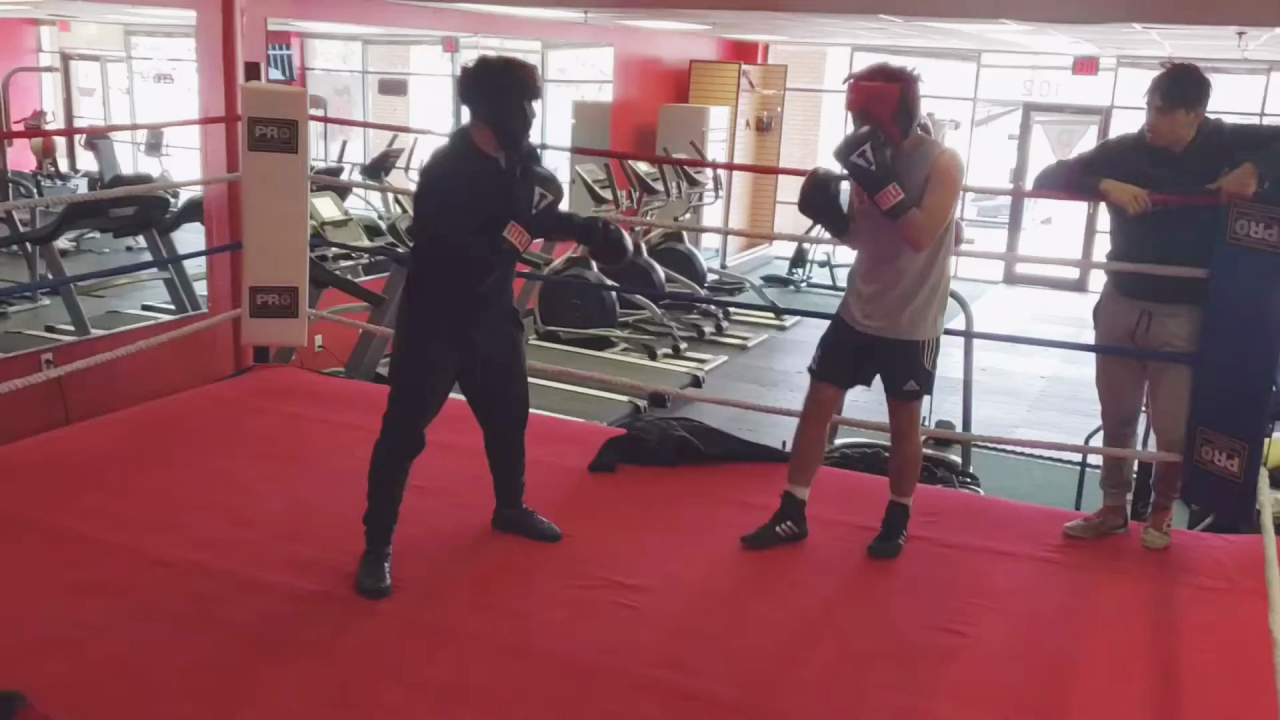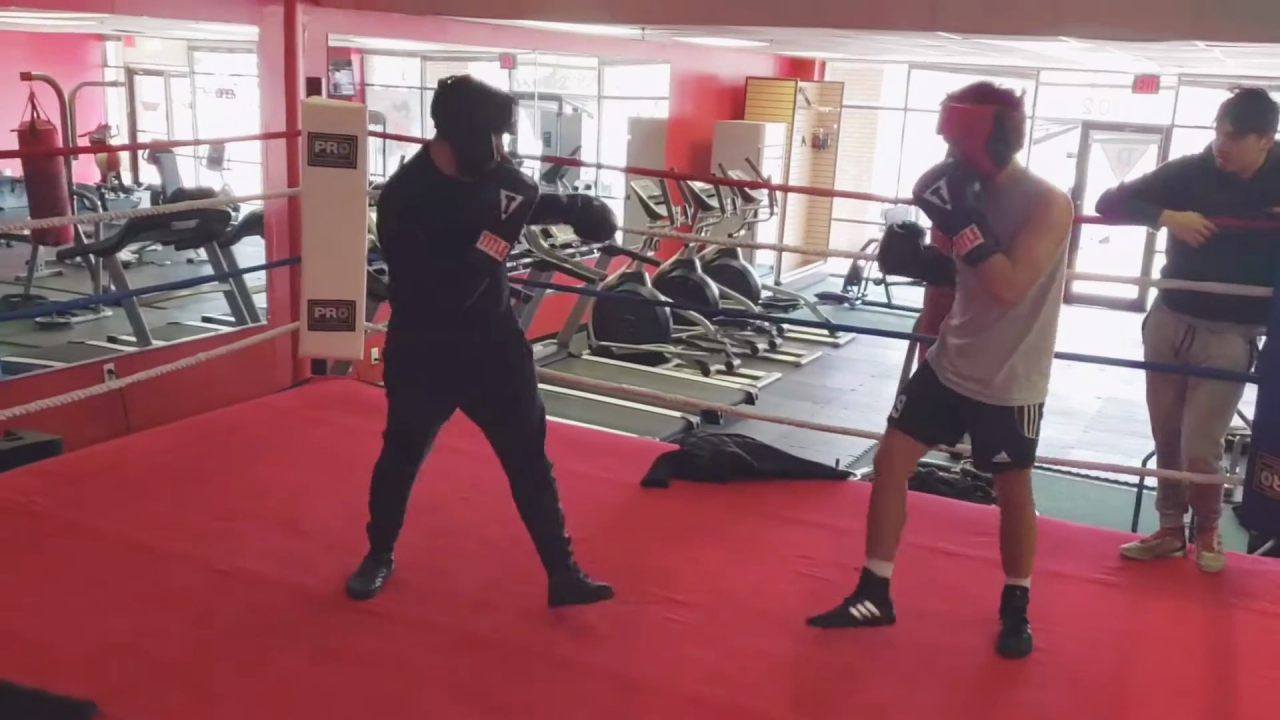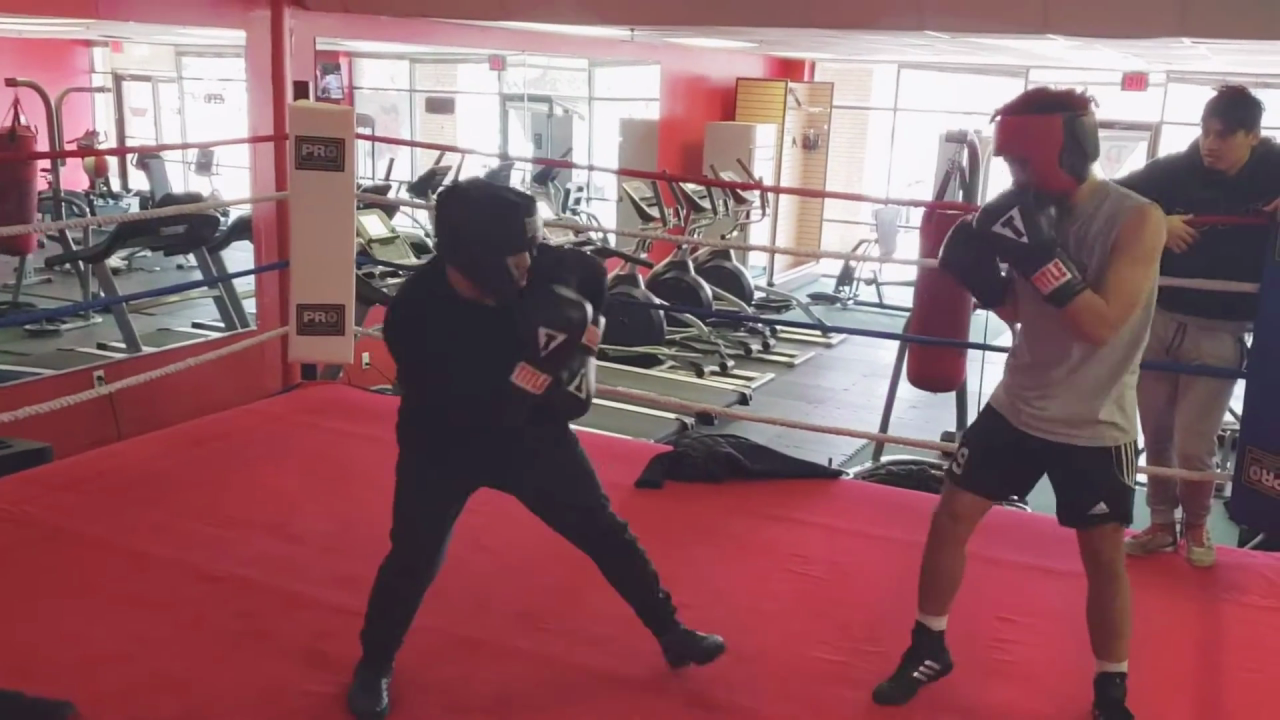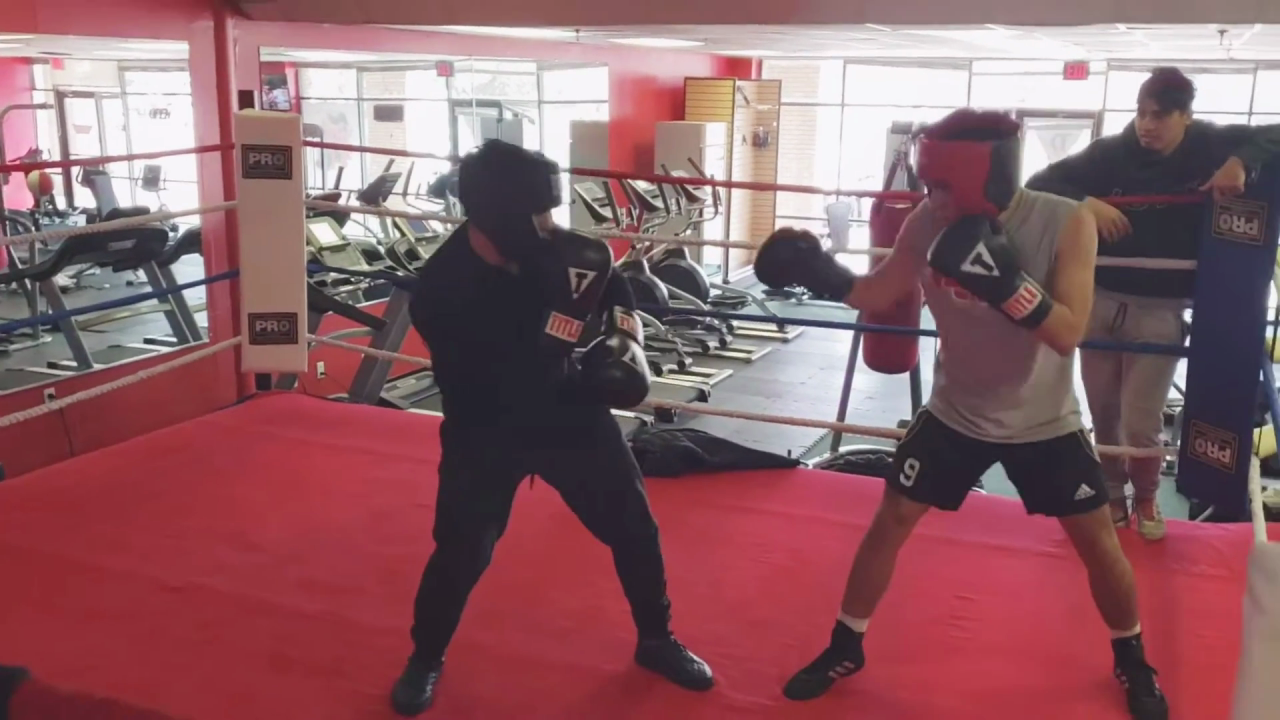
dt=1s
person 1, frame 1
left shoulder: (941, 162)
right shoulder: (869, 160)
left elbow: (921, 235)
left wrist: (880, 182)
right wrist: (827, 209)
left hip: (911, 324)
right hip: (858, 313)
left knee: (904, 426)
right knee: (818, 405)
left ankle: (898, 516)
right ankle: (792, 513)
person 1, frame 2
left shoulder: (1048, 205)
right shoulder: (975, 196)
left elbow: (1009, 286)
left wrist: (959, 223)
right wrist: (921, 259)
left hip: (1008, 381)
right hip: (948, 365)
left knee: (1014, 494)
right knee: (890, 467)
left ankle: (1016, 605)
right ankle: (874, 595)
person 1, frame 3
left shoulder: (1137, 219)
right shoulder: (1025, 212)
left elbow: (1101, 326)
left wrist: (1038, 255)
right wrist: (978, 271)
left hip: (1094, 426)
right hip: (1016, 407)
left knee: (1103, 559)
right knee: (951, 518)
right ankle: (929, 649)
person 1, frame 4
left shoulder: (1067, 222)
right shoulder: (930, 224)
left elbow: (1067, 332)
right elbow: (874, 295)
left wrist: (1000, 282)
right wrist: (816, 272)
left hip: (1045, 421)
right hip: (956, 413)
left knee: (1099, 543)
right knee: (889, 523)
left ankle: (1133, 663)
right ankle: (844, 647)
person 2, frame 1
left shoulder: (517, 158)
right shoulder: (447, 171)
left elbow: (544, 219)
right elbow: (471, 266)
left wrist: (587, 232)
right wrist: (526, 220)
left hip: (491, 313)
right hip: (434, 320)
left knee: (508, 414)
right knee: (404, 433)
left ankle: (510, 507)
right ankle: (377, 547)
person 2, frame 2
left shoulder: (490, 173)
right shoulder: (405, 198)
left elbow: (529, 200)
right elbow: (445, 293)
left wrist: (570, 207)
right wrist: (500, 229)
left hip: (493, 343)
right hip: (423, 350)
left knee: (528, 456)
right knee: (402, 454)
left ankle: (562, 573)
right ankle: (379, 555)
person 2, frame 3
left shoulder: (531, 274)
right shoulder: (415, 316)
left elbow: (593, 272)
right elbow: (459, 421)
left wrist: (577, 353)
right wrist: (538, 361)
left hip: (526, 424)
right hip: (442, 443)
left knee: (601, 526)
right knee: (414, 555)
left ankle: (672, 632)
right ankle: (375, 664)
person 2, frame 4
left shoulder: (546, 248)
right shoulder: (441, 289)
left elbow: (617, 289)
right elbow: (506, 385)
left wrist: (627, 342)
right wrist: (567, 307)
left hip: (567, 411)
right hip: (485, 429)
left knee: (633, 525)
right knee: (460, 552)
left ankle: (656, 639)
right ankle: (426, 657)
person 3, frame 1
left shoulder: (1230, 145)
right shoulder: (1124, 151)
right elbow: (1049, 179)
right wrist: (1105, 185)
left hip: (1185, 313)
right hip: (1121, 304)
left knee: (1175, 429)
right knee: (1116, 417)
left ankle: (1161, 511)
right ankle: (1113, 507)
person 3, frame 2
right shoulder: (1189, 172)
right elbow: (1110, 202)
right wrist: (1168, 217)
left hip: (1231, 333)
right hip: (1170, 320)
left knee: (1201, 446)
right knee: (1167, 437)
left ankle: (1208, 530)
right ankle: (1170, 529)
person 3, frame 3
right shoulder: (1175, 170)
left hip: (1220, 330)
right hip: (1159, 318)
left knee: (1195, 445)
right knee: (1156, 434)
left ankle: (1196, 525)
right ankle: (1162, 524)
person 3, frame 4
left shoulder: (1212, 146)
right shoulder: (1110, 152)
right elbow: (1040, 184)
left wrist: (1242, 162)
right wrist: (1087, 202)
left hip: (1161, 306)
right hip: (1100, 298)
left knee: (1141, 421)
right knee: (1103, 412)
left ankle: (1145, 500)
right ankle: (1112, 498)
